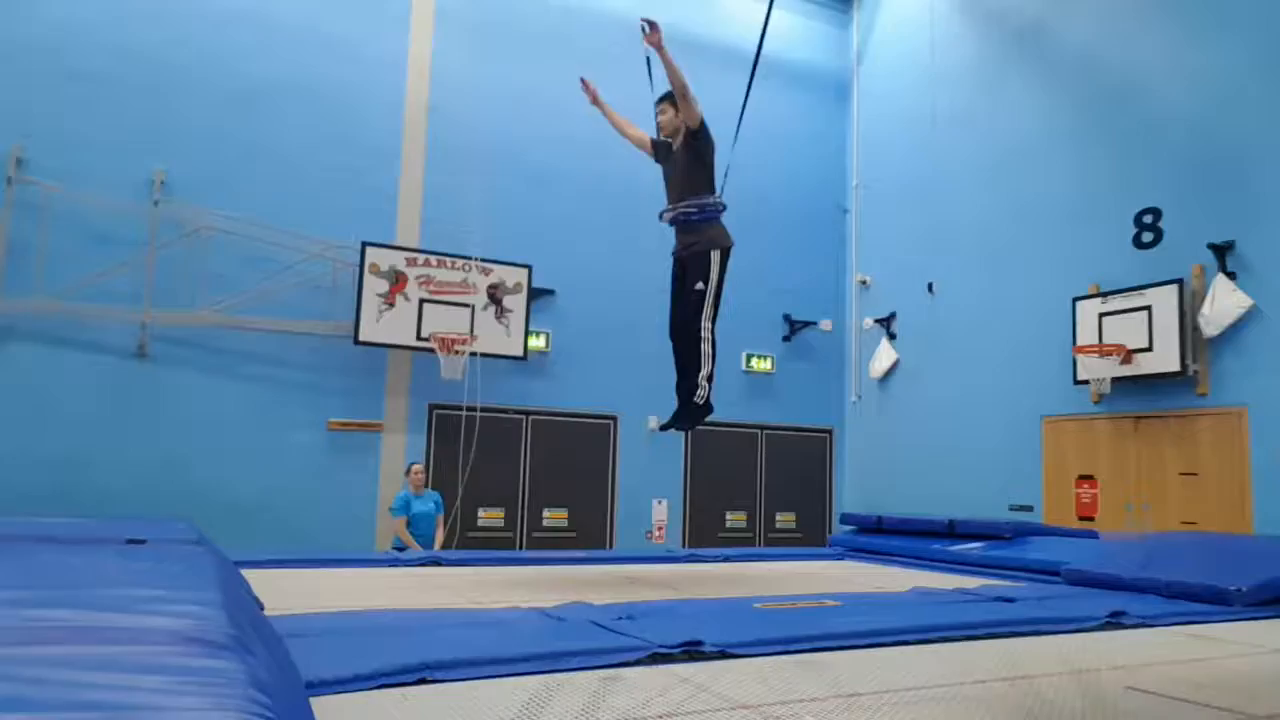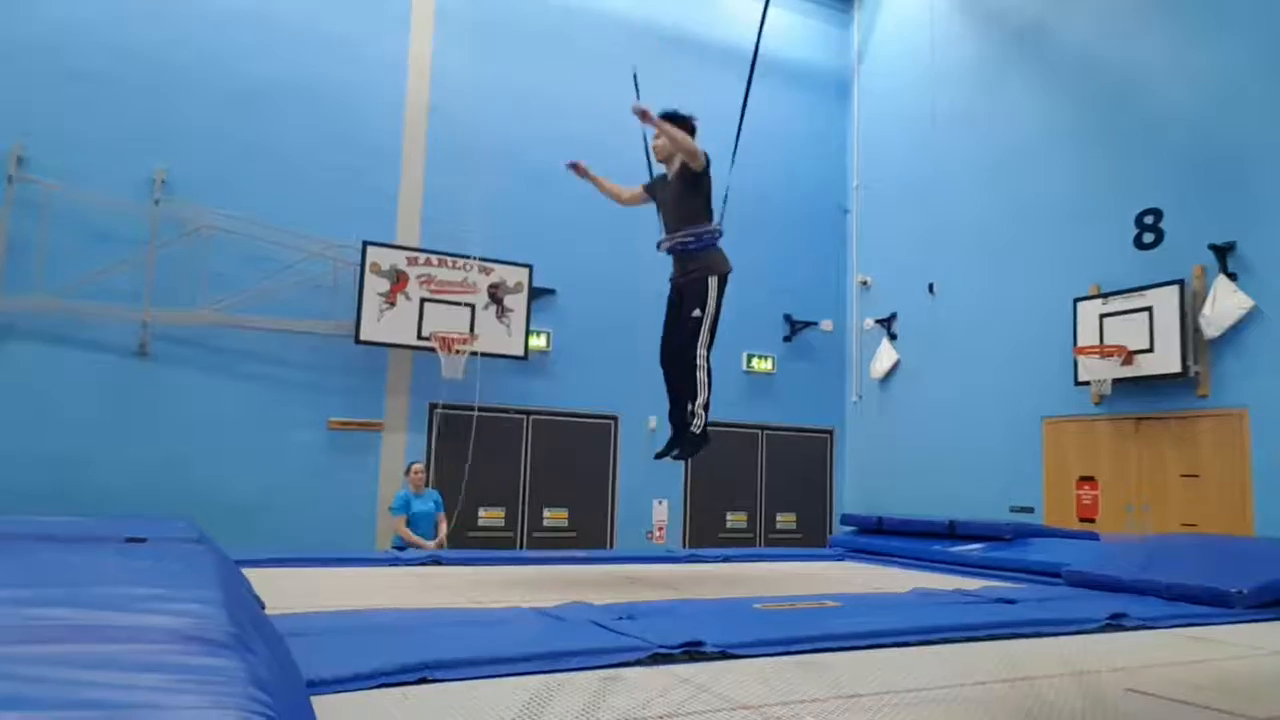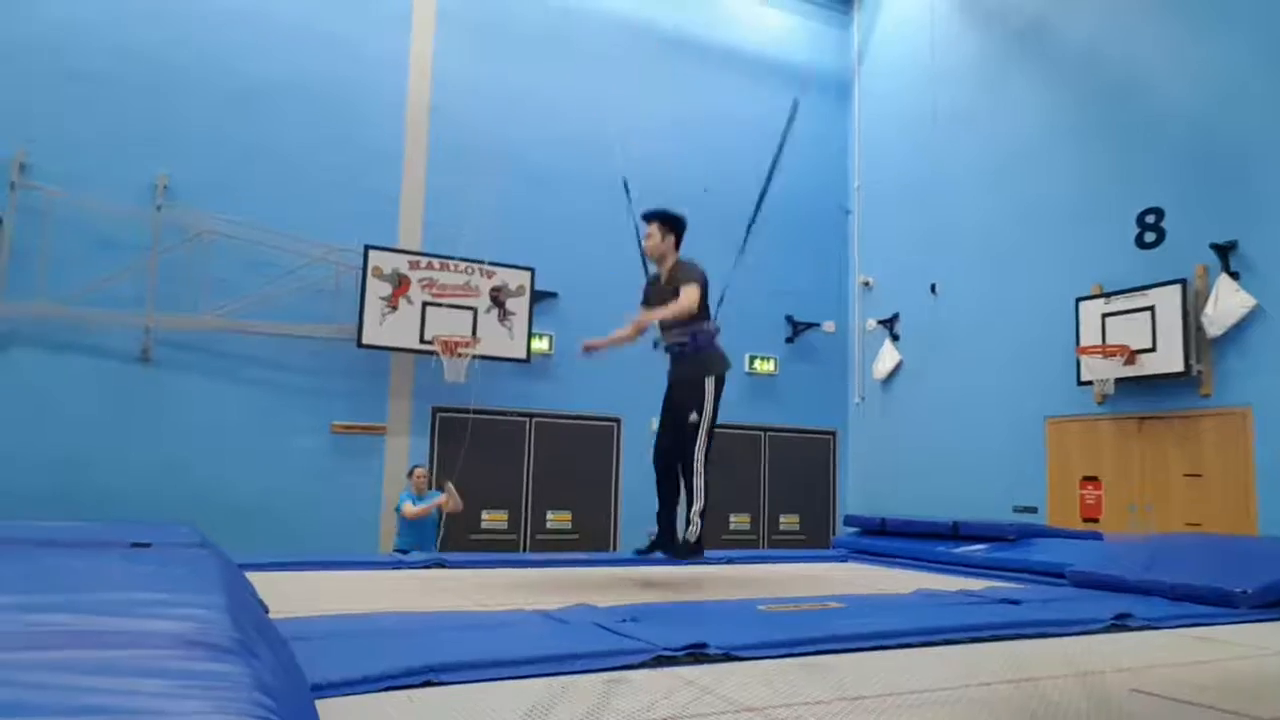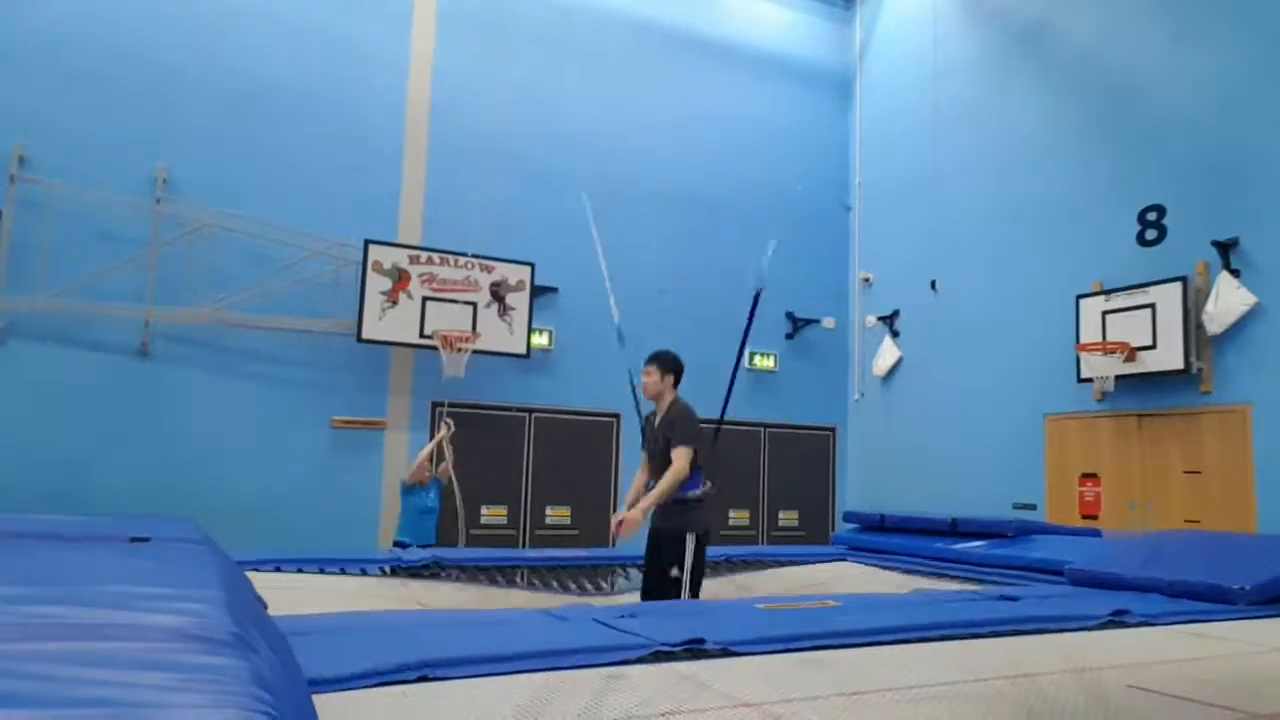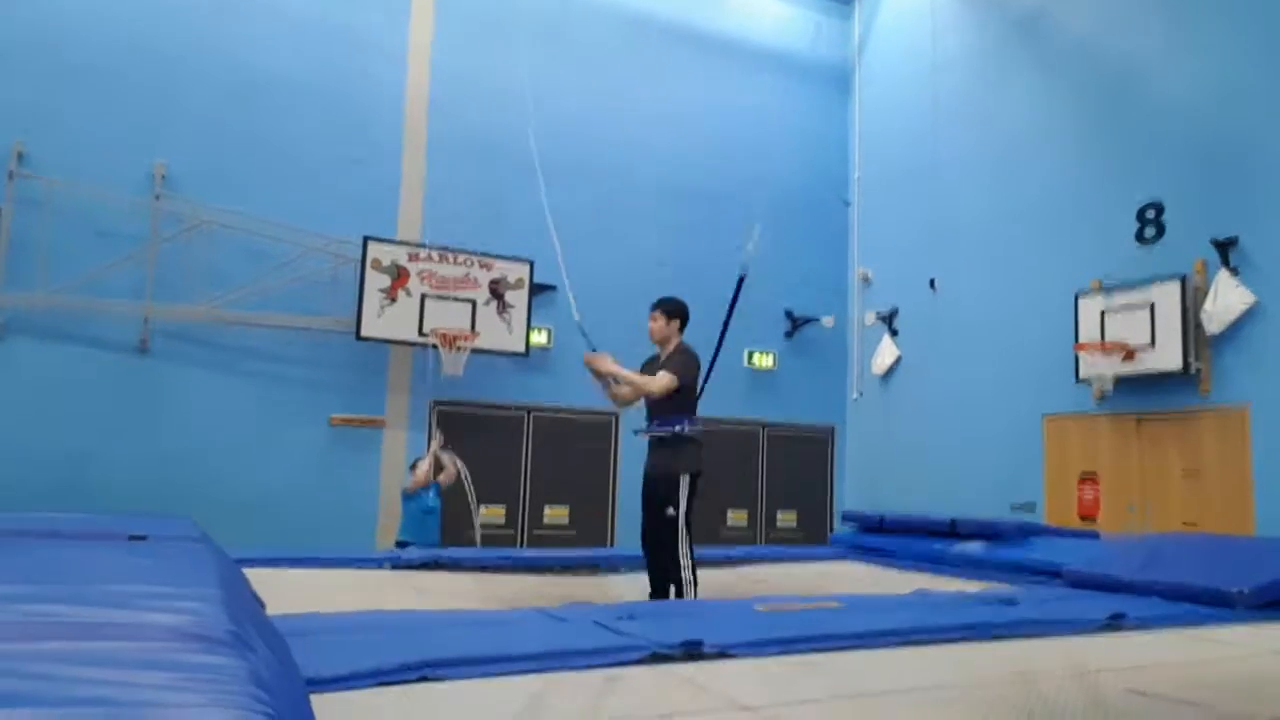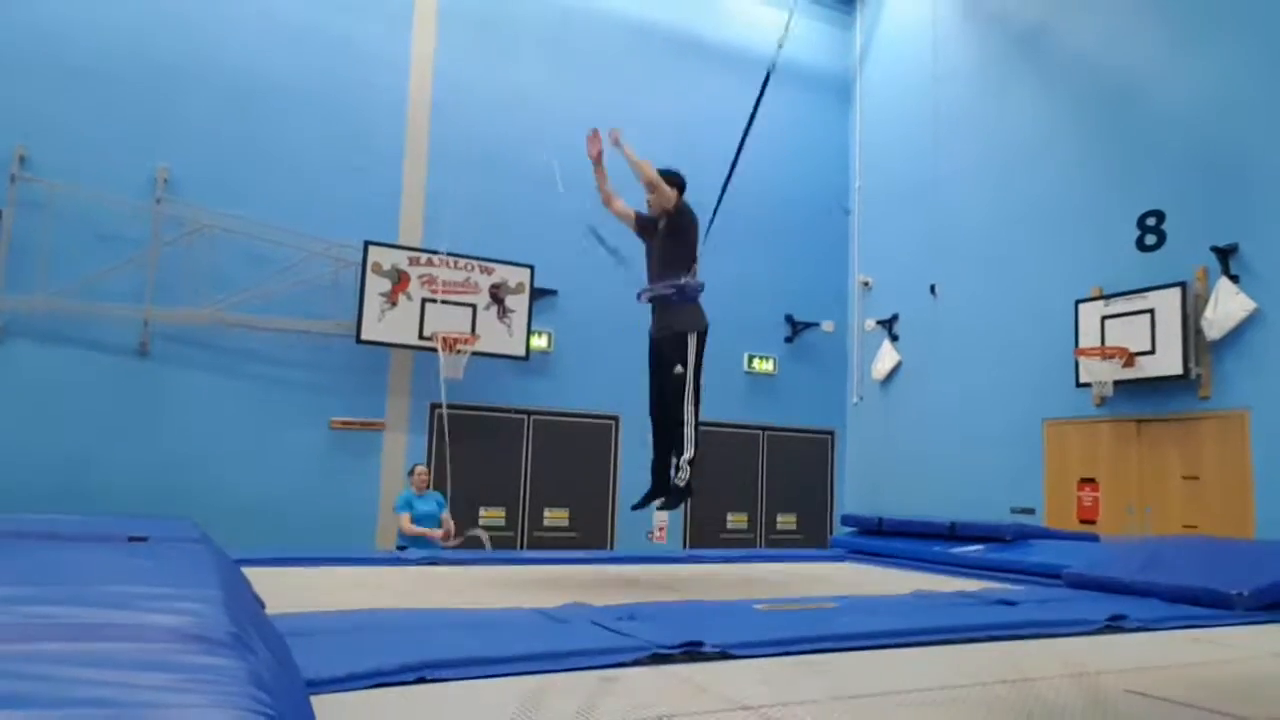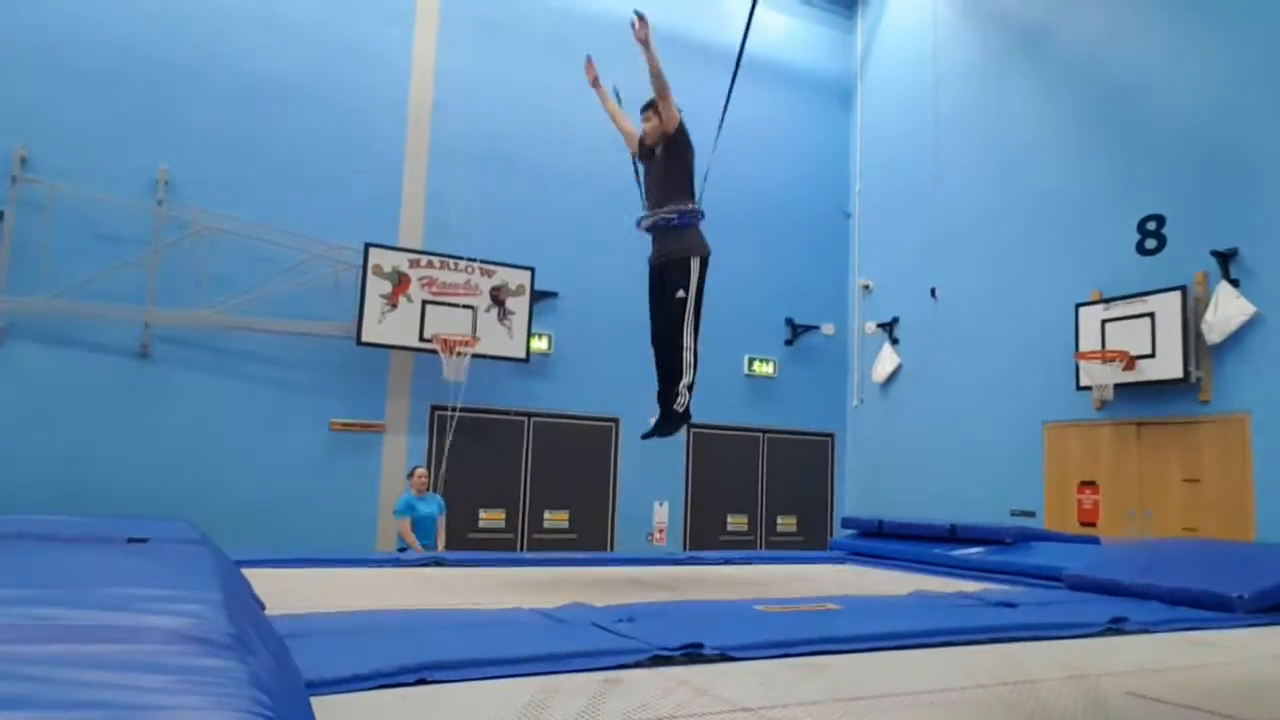
dt=0.2s
person 1, frame 1
left shoulder: (698, 139)
right shoulder: (666, 149)
left elbow: (685, 93)
right elbow: (631, 133)
left wrist: (660, 49)
right wrist: (598, 102)
left hip: (708, 244)
right hip: (684, 246)
left knee: (700, 323)
right knee: (680, 327)
left ankle: (700, 398)
right ankle: (687, 401)
person 1, frame 2
left shoulder: (694, 165)
right shoulder: (661, 182)
left elbow: (691, 149)
right elbow: (626, 197)
left wrist: (653, 120)
right wrist: (591, 177)
left hip: (706, 271)
right hip: (682, 274)
left knee: (694, 354)
right knee: (670, 357)
left ankle: (696, 430)
right ankle: (680, 432)
person 1, frame 3
left shoulder: (688, 272)
right shoulder: (653, 284)
left elbow: (691, 302)
right elbow: (636, 328)
left wrist: (655, 315)
right wrist: (604, 342)
left hip: (703, 372)
right hip: (679, 373)
left knee: (691, 459)
right knee: (663, 457)
left ankle: (692, 538)
right ankle: (667, 532)
person 1, frame 4
left shoulder: (683, 418)
right shoulder: (650, 421)
left elbow: (680, 469)
right elbow: (645, 471)
left wrist: (642, 508)
right wrist: (625, 509)
left hip: (688, 519)
right hip: (663, 518)
left knee: (681, 595)
right knee: (652, 593)
person 1, frame 5
left shoulder: (685, 359)
right shoulder: (653, 362)
left elbow: (656, 389)
right elbow: (623, 400)
left wrist: (613, 370)
right wrist: (604, 378)
left hip: (679, 464)
right hip: (657, 461)
left knee: (676, 544)
right knee: (652, 541)
right ankle: (659, 599)
person 1, frame 6
left shoulder: (682, 218)
right shoulder: (651, 226)
left elbow: (652, 183)
right elbow: (613, 205)
left wrist: (623, 148)
right wrist: (598, 165)
left hip: (685, 325)
right hip: (662, 326)
left knee: (682, 407)
right knee: (660, 409)
left ankle: (681, 481)
right ankle: (660, 480)
person 1, frame 7
left shoulder: (678, 146)
right shoulder: (649, 155)
left elbow: (662, 93)
right elbow: (620, 121)
left wrist: (645, 46)
right wrist: (597, 86)
left hip: (687, 251)
right hip: (660, 254)
left knee: (683, 331)
right knee: (661, 336)
left ankle: (681, 404)
right ankle: (667, 408)
